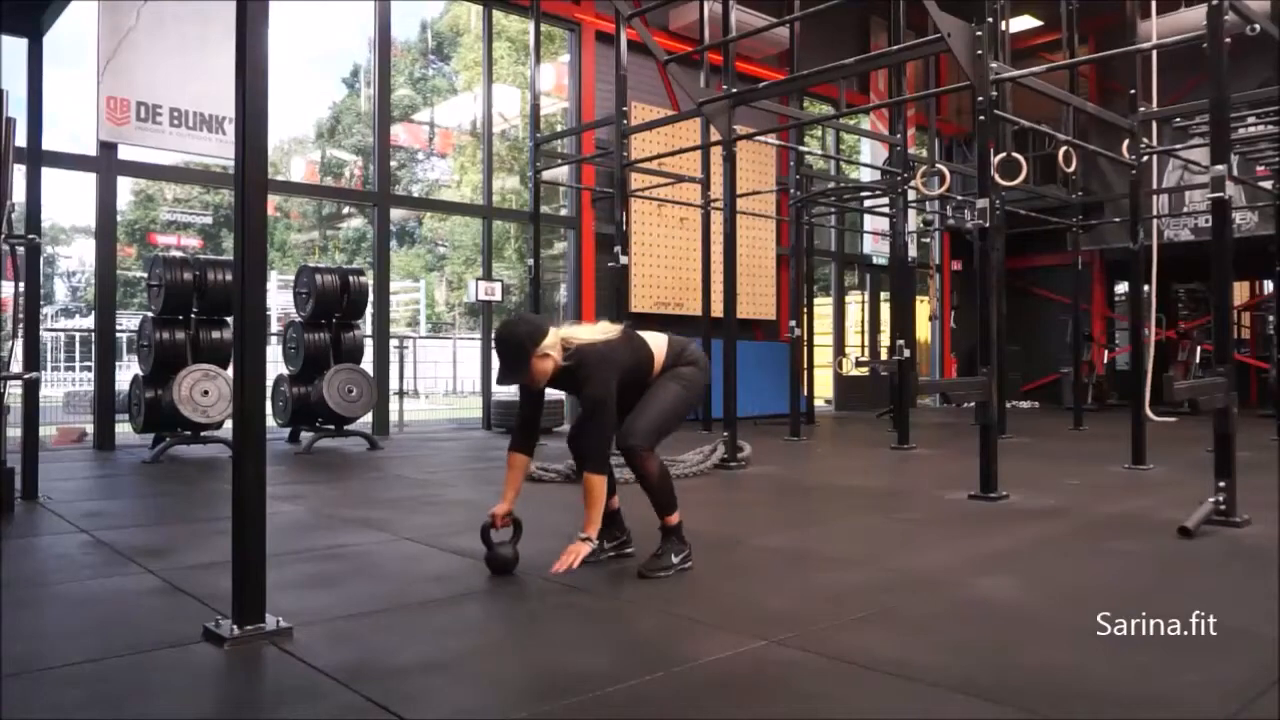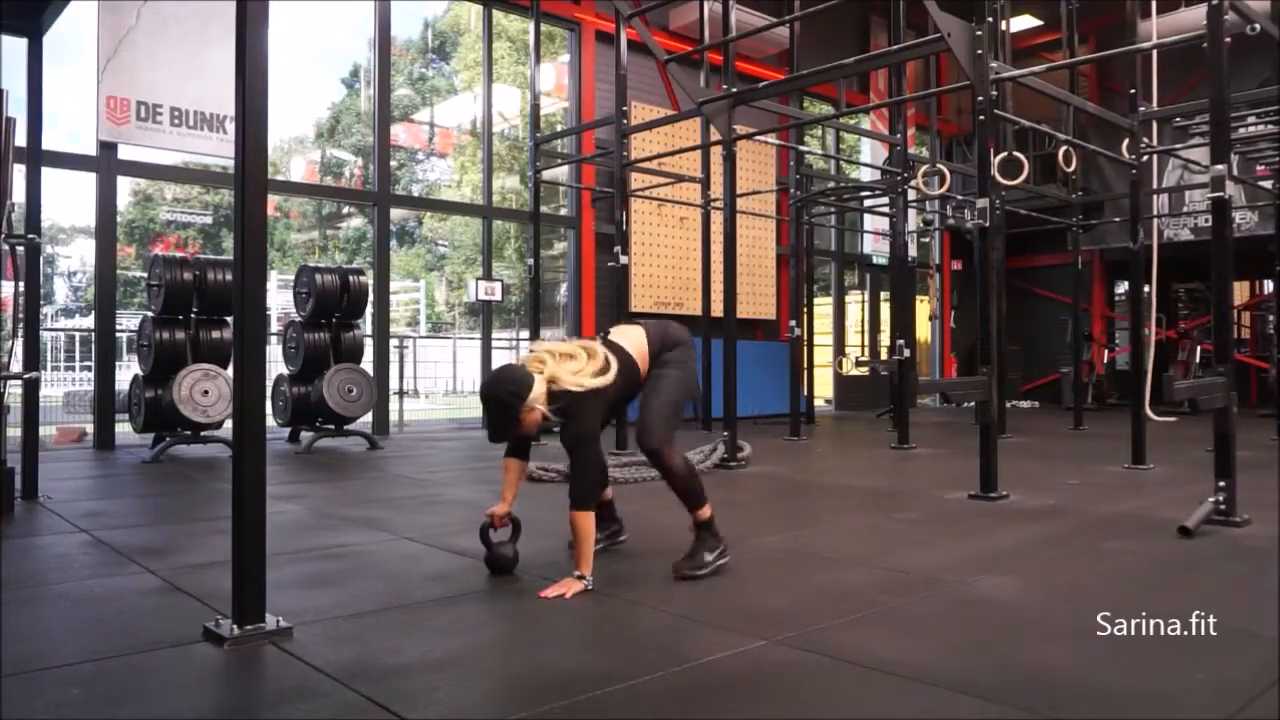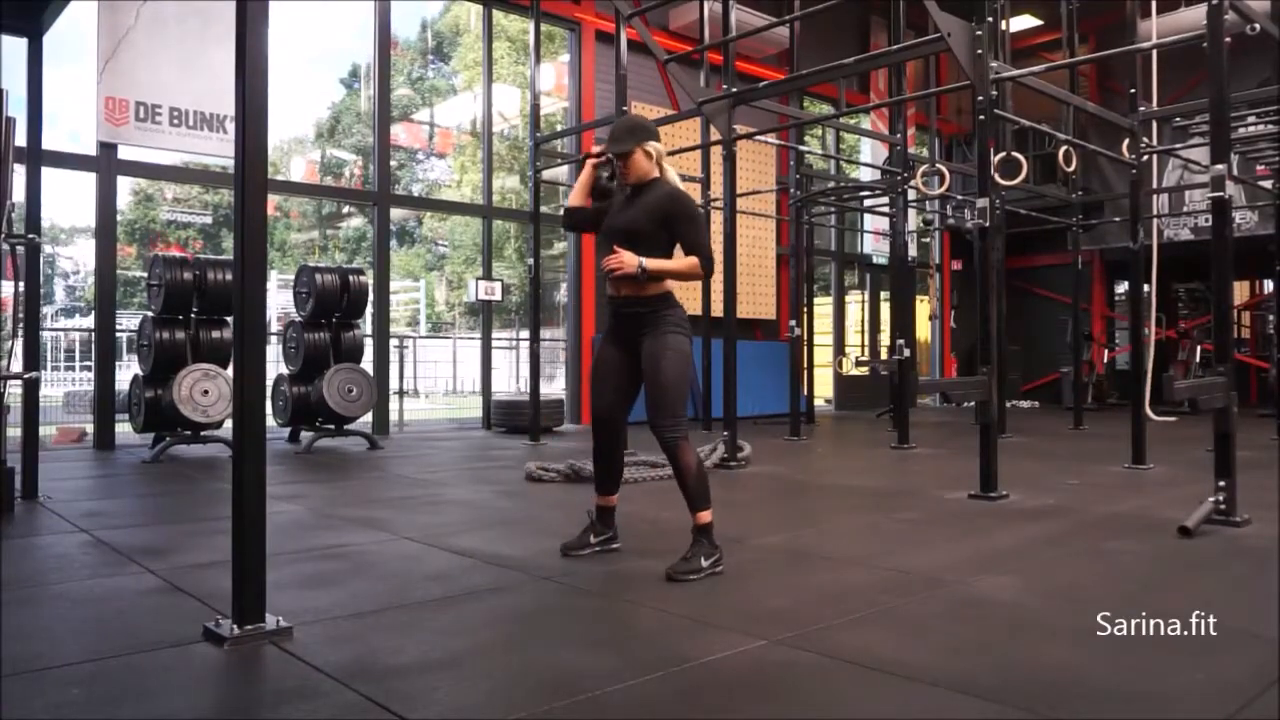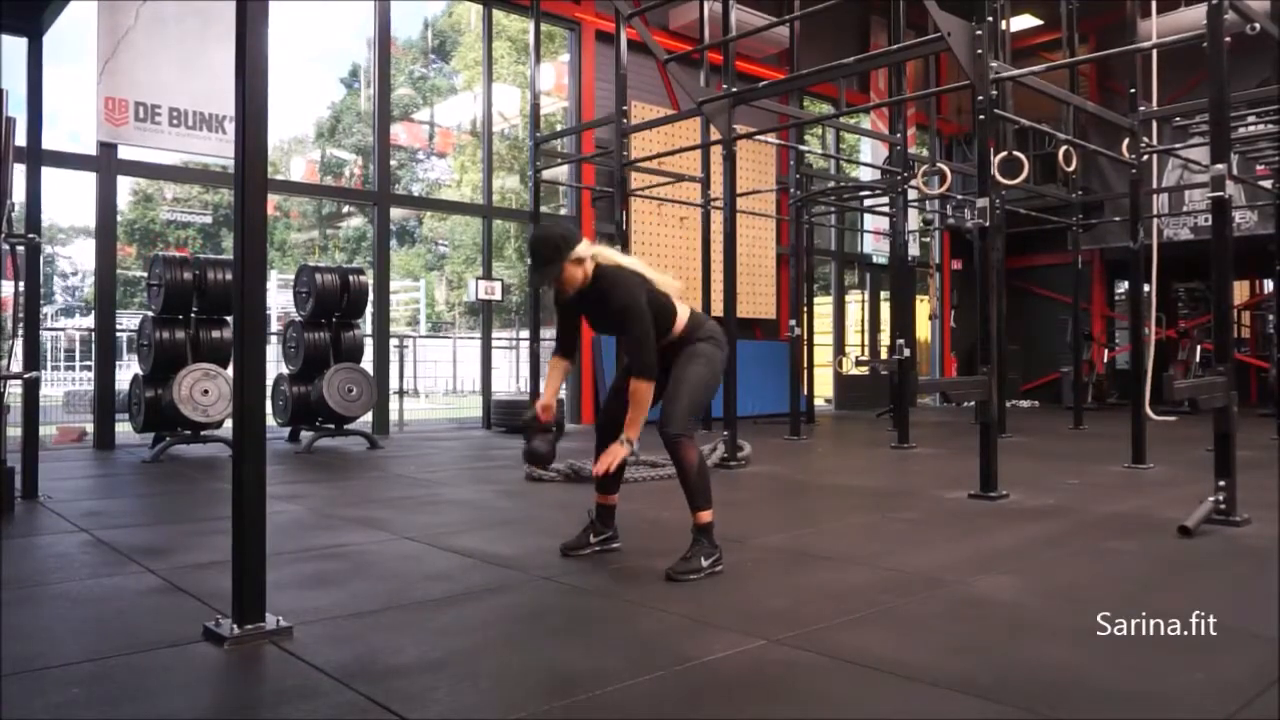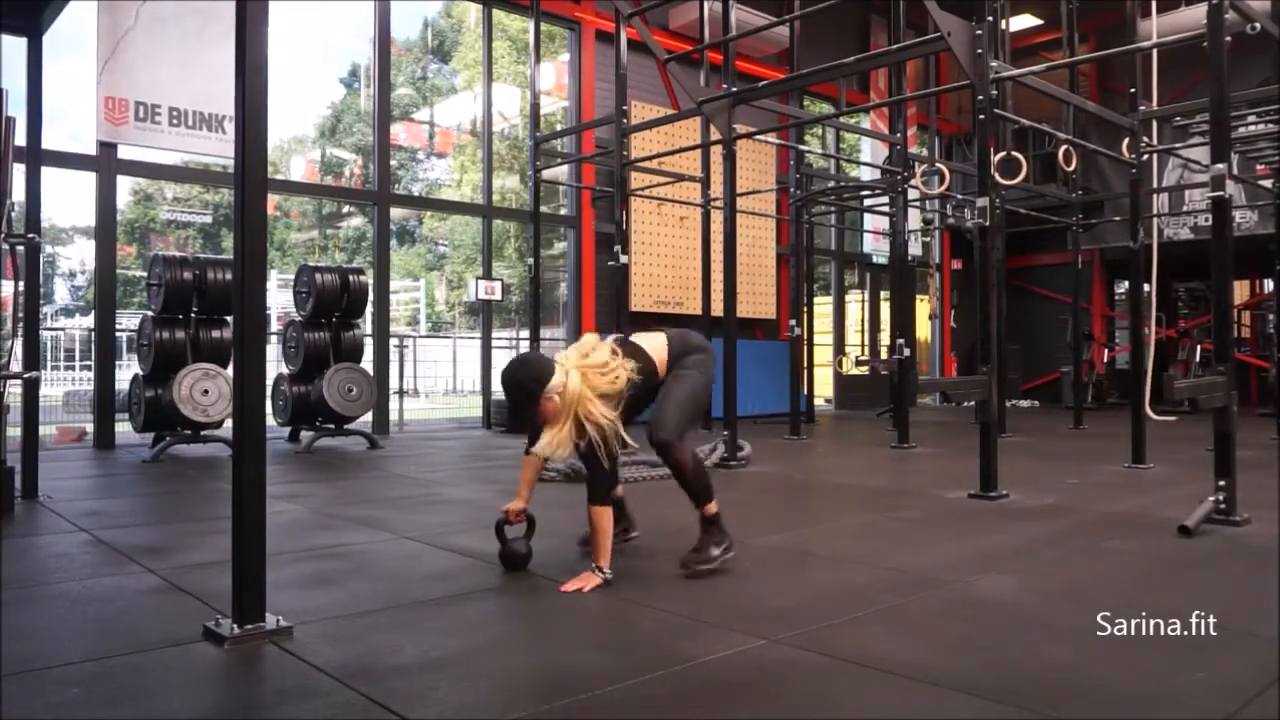
dt=1s
person 1, frame 1
left shoulder: (592, 365)
right shoulder: (541, 363)
left elbow: (597, 454)
right elbow: (523, 437)
left wrist: (587, 537)
right wrist: (507, 501)
left hip: (683, 367)
right hip: (641, 377)
left knee: (635, 440)
right knee: (579, 441)
left ankle: (676, 540)
right ankle: (615, 532)
person 1, frame 2
left shoulder: (576, 404)
right shoulder: (530, 382)
left elbow: (583, 484)
right elbow: (518, 446)
left wrist: (581, 574)
right wrist: (505, 503)
left hip: (668, 348)
left knee: (653, 444)
right knee: (578, 444)
left ankle: (710, 540)
right ankle: (609, 524)
person 1, frame 3
left shoulder: (673, 199)
right shoulder: (623, 201)
left elbow: (703, 265)
right elbow: (573, 219)
left wrist: (642, 264)
right wrist: (588, 166)
left hip: (660, 321)
right hip: (618, 324)
left knee: (669, 430)
right knee: (604, 425)
left ankle: (707, 546)
right ankle: (604, 528)
person 1, frame 4
left shoulder: (620, 287)
right shoulder: (571, 288)
left elbow: (642, 371)
right elbow: (566, 349)
left wrist: (628, 440)
right wrist: (548, 396)
left hip: (699, 345)
right hip: (660, 352)
left knee: (677, 430)
right knee: (608, 424)
left ankle: (709, 547)
right ankle: (604, 528)
person 1, frame 5
left shoulder: (593, 400)
right shoulder: (552, 386)
left elbow: (600, 485)
right elbow: (537, 443)
left wrist: (600, 569)
right wrist: (522, 500)
left hip: (688, 355)
right hip: (646, 351)
left knee: (665, 438)
right knee: (587, 446)
left ankle: (715, 532)
right ankle: (623, 521)
